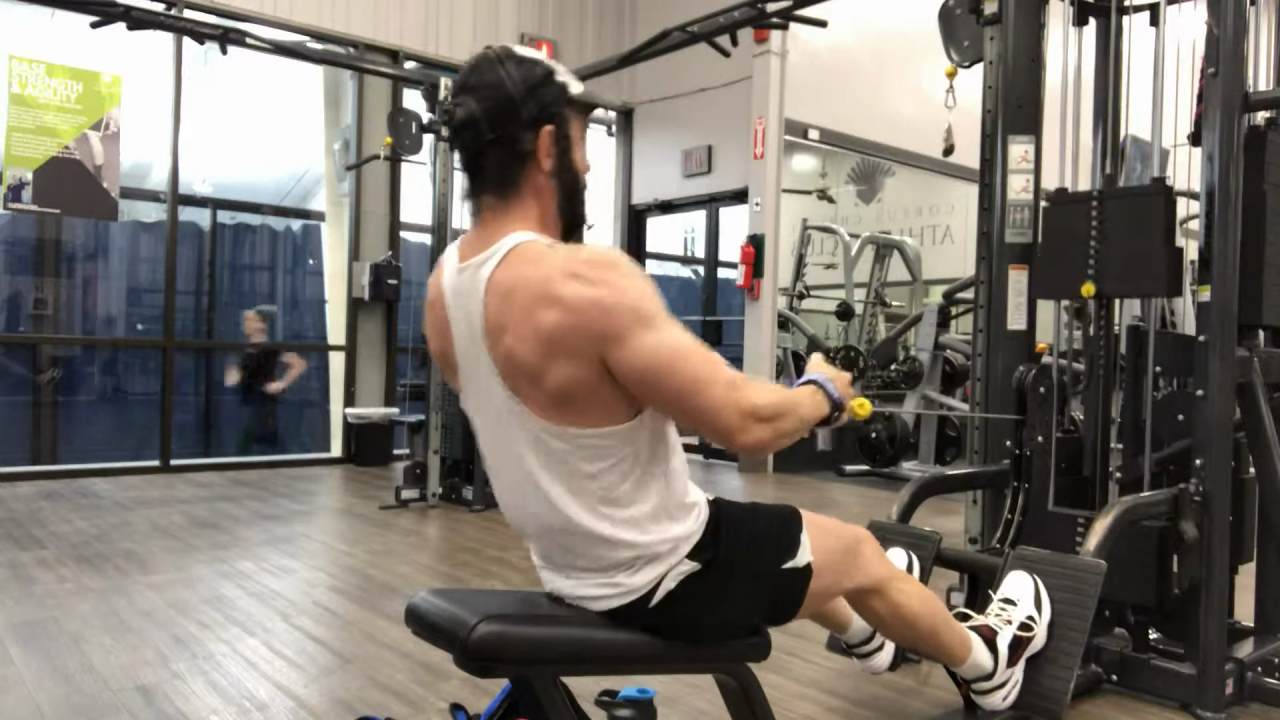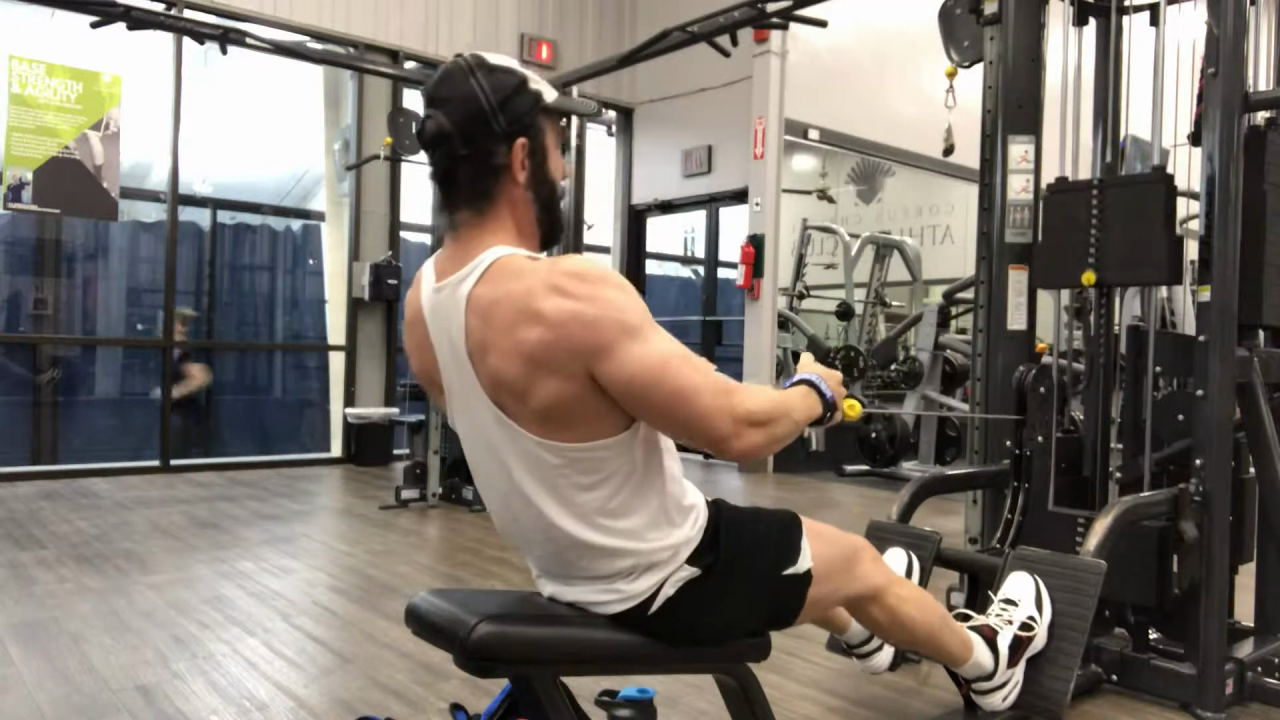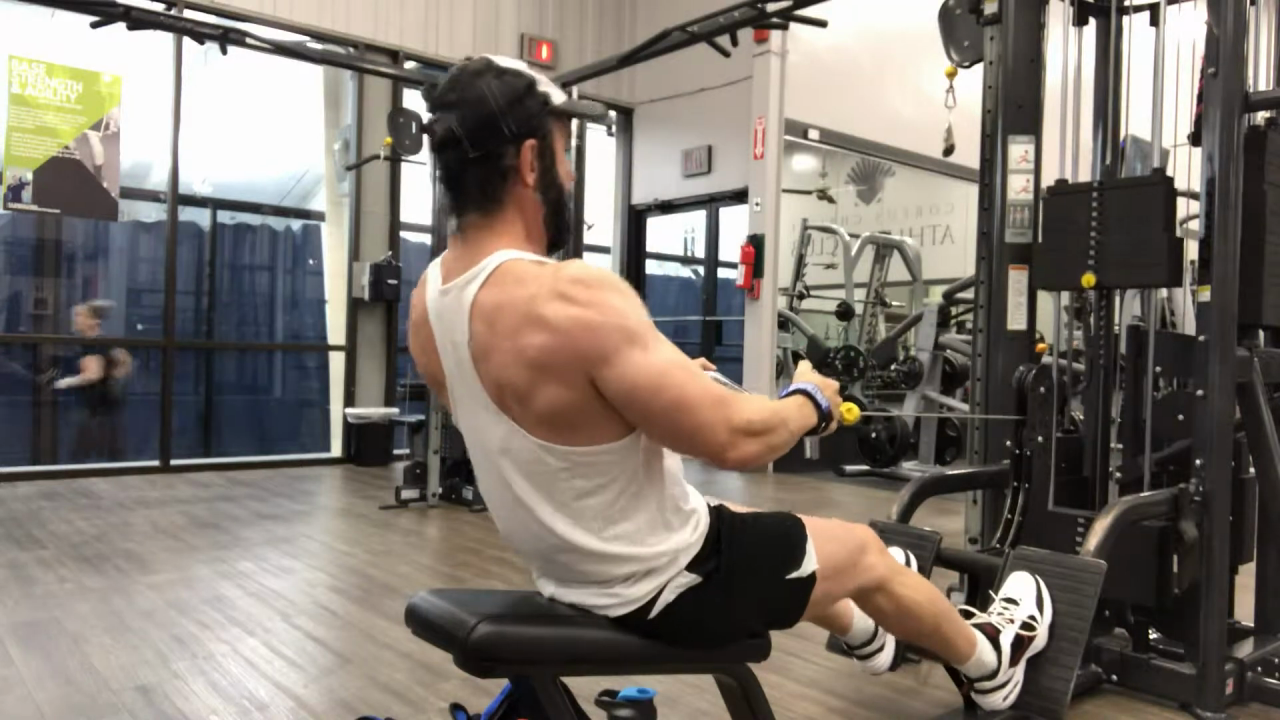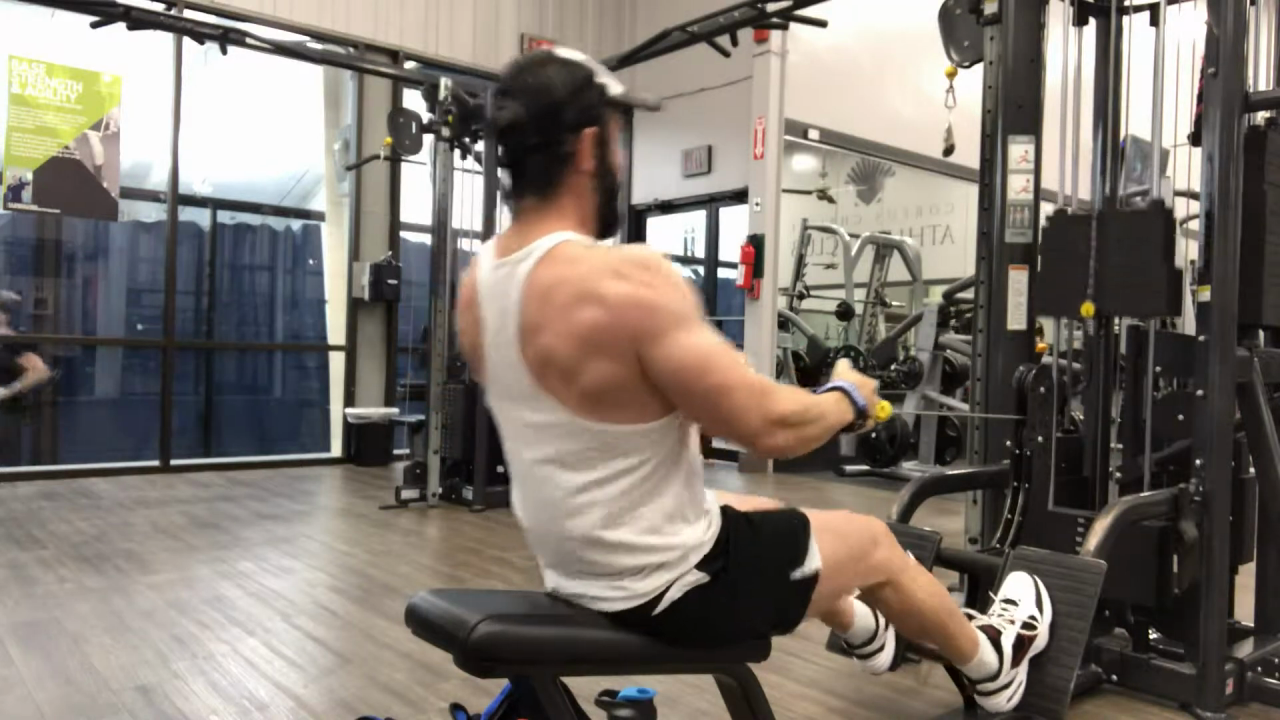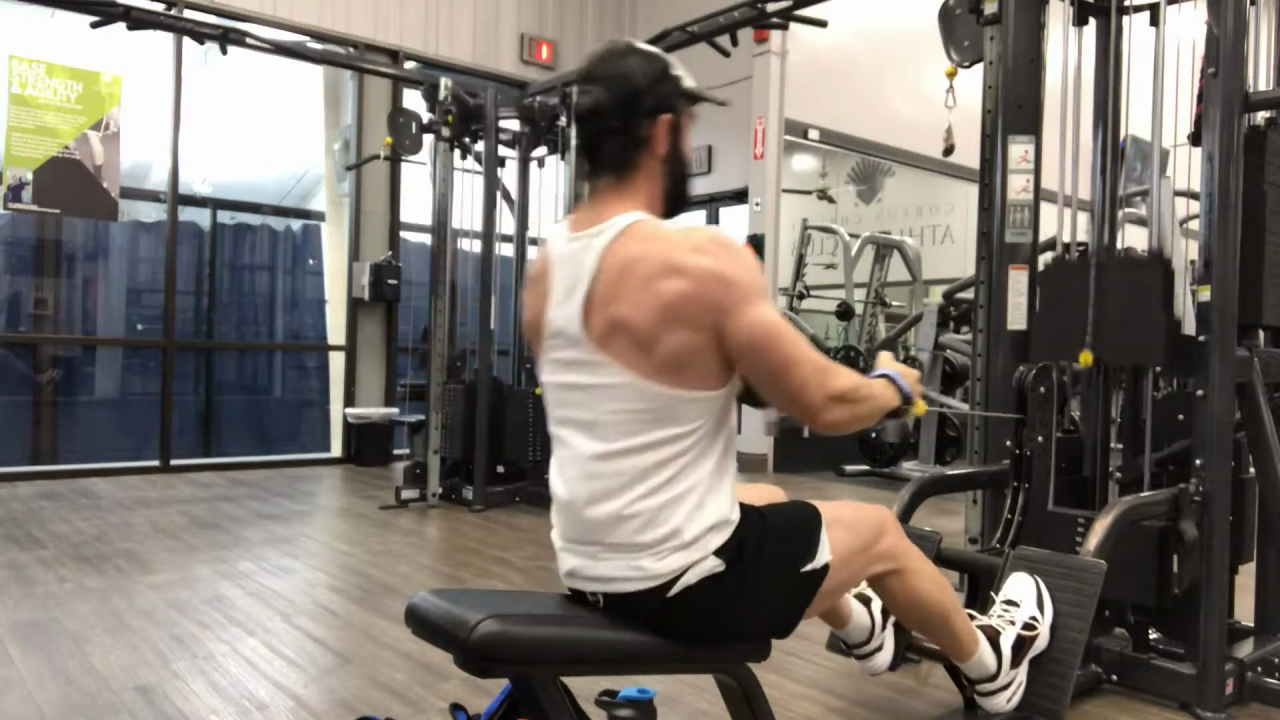
dt=0.2s
person 1, frame 1
left shoulder: (445, 281)
right shoulder: (582, 282)
right elbow: (744, 423)
left wrist: (674, 371)
right wrist: (823, 392)
left hip: (576, 570)
right hip: (660, 580)
left knee: (765, 533)
right knee: (857, 550)
left ankle: (865, 632)
right ankle: (986, 662)
person 1, frame 2
left shoulder: (424, 298)
right shoulder: (568, 297)
right elbow: (738, 429)
left wrist: (661, 375)
right wrist: (813, 393)
left hip: (573, 572)
right hip: (659, 584)
left knee: (764, 531)
right knee: (856, 558)
left ankle: (864, 631)
right ankle: (986, 662)
person 1, frame 3
left shoulder: (431, 299)
right shoulder: (571, 302)
right elbow: (734, 438)
left wrist: (671, 380)
right wrist: (810, 401)
left hip: (573, 576)
right hip: (659, 589)
left knee: (755, 523)
right knee: (860, 549)
left ankle: (863, 631)
right ankle: (988, 660)
person 1, frame 4
left shoulder: (478, 285)
right shoulder: (624, 283)
right elbow: (768, 429)
left wrist: (698, 382)
right wrist: (850, 400)
left hip: (577, 575)
right hip: (662, 589)
left knee: (761, 513)
right knee: (867, 541)
left ankle: (865, 630)
right ankle: (992, 664)
person 1, frame 5
left shoulder: (545, 263)
right shoulder: (698, 261)
right elbow: (824, 405)
right wrist: (893, 387)
left hip: (587, 571)
right hip: (674, 581)
left knee: (765, 502)
right knee: (876, 531)
left ankle: (863, 627)
